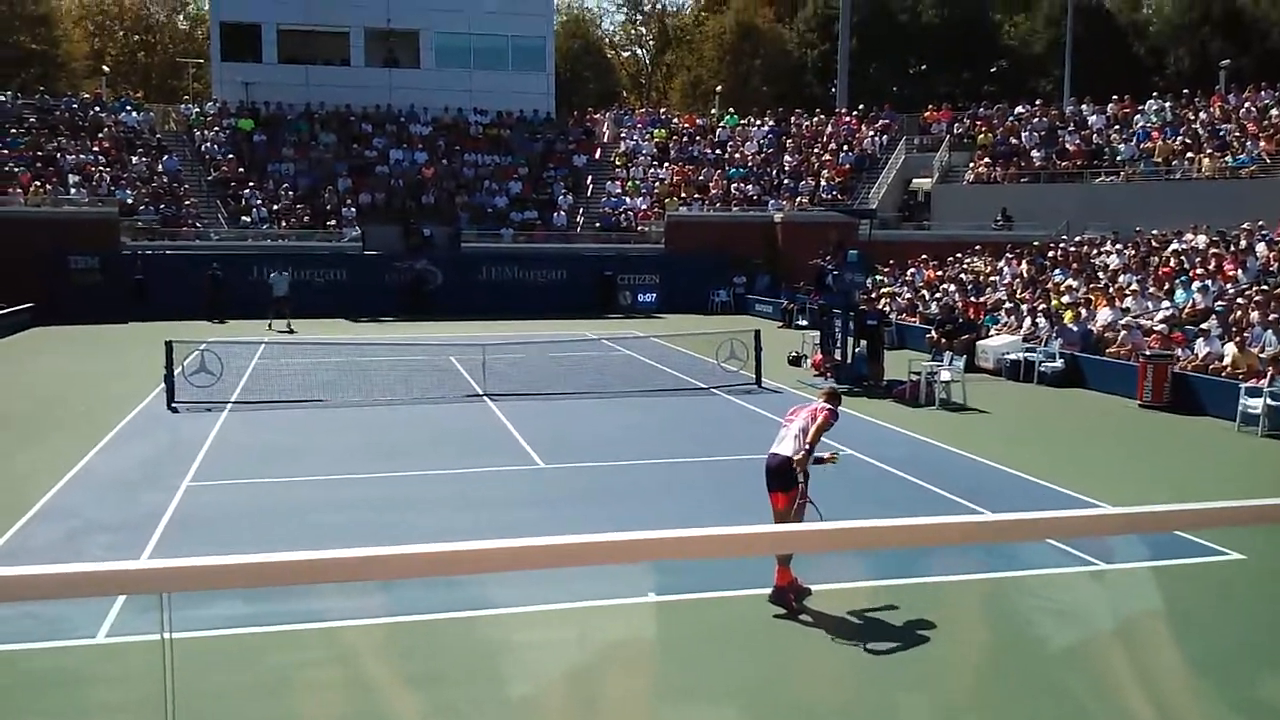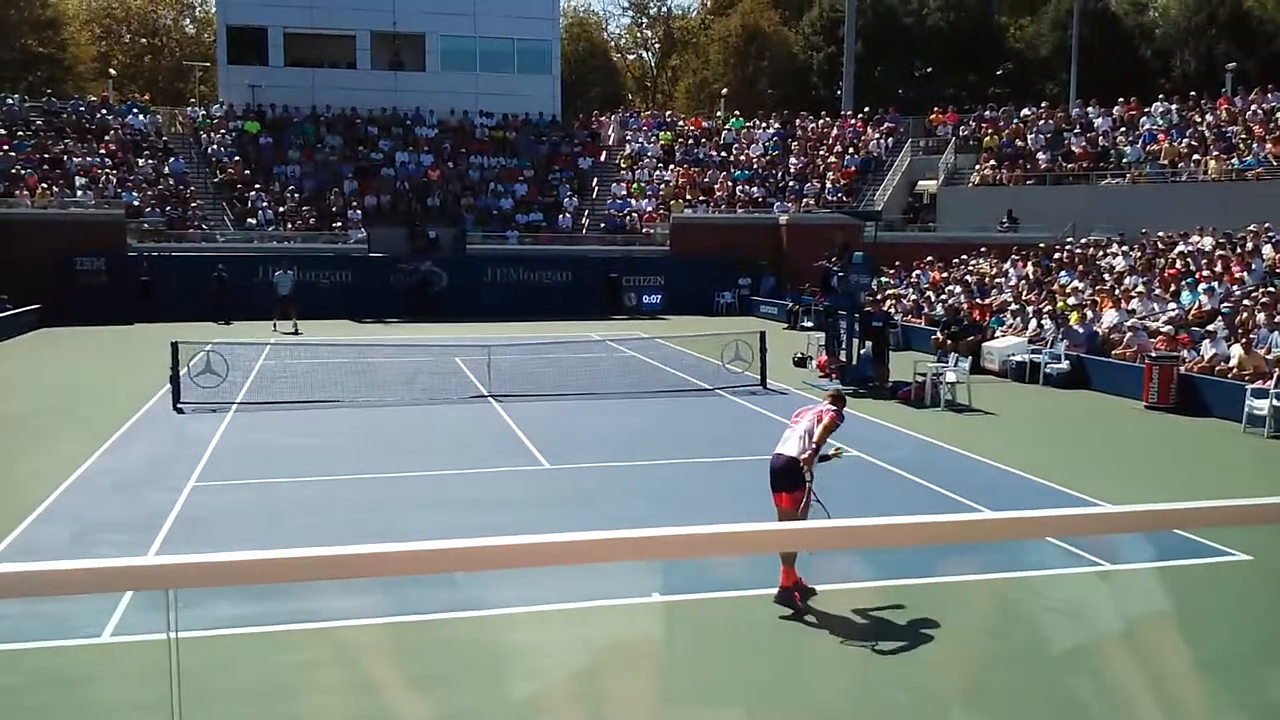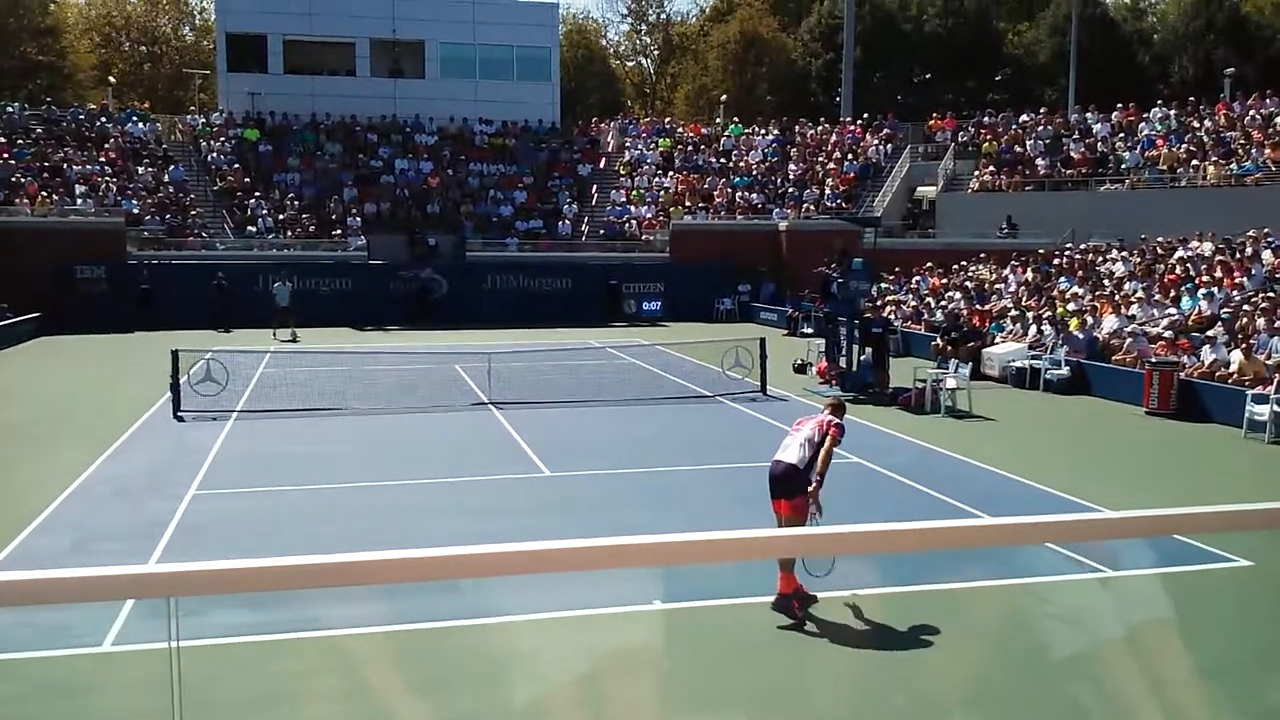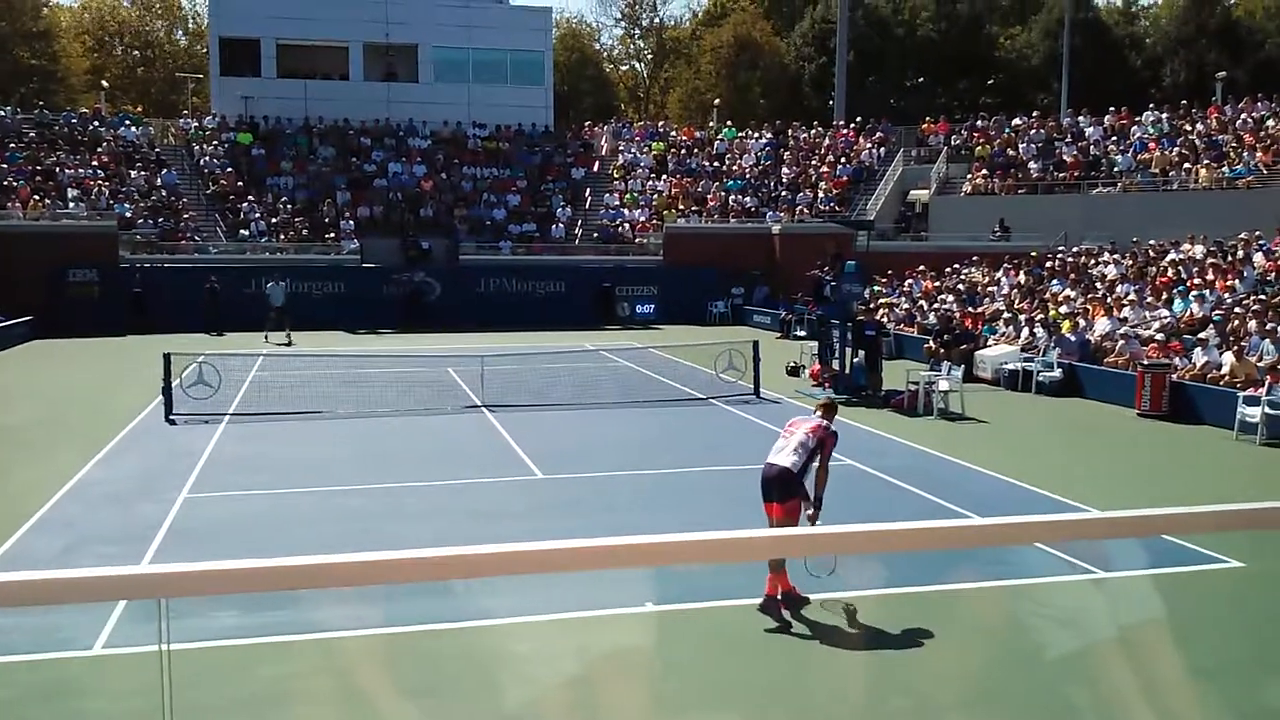
dt=0.2s
person 1, frame 1
left shoulder: (798, 409)
right shoulder: (829, 410)
right elbow: (818, 427)
left wrist: (819, 459)
right wrist: (807, 453)
left hip: (773, 460)
right hip: (789, 465)
left ankle: (787, 581)
right ankle: (780, 588)
person 1, frame 2
left shoulder: (803, 411)
right shoulder: (834, 412)
right elbow: (823, 428)
left wrist: (824, 456)
right wrist: (813, 453)
left hip: (777, 461)
right hip: (793, 465)
left ankle: (792, 581)
right ankle: (785, 588)
person 1, frame 3
left shoulder: (804, 420)
right shoulder: (836, 424)
right elbow: (825, 451)
left wrist: (812, 497)
right wrist: (818, 483)
left hip: (776, 468)
right hip: (793, 473)
left ankle: (793, 589)
right ankle: (783, 595)
person 1, frame 4
left shoulder: (795, 421)
right shoulder: (829, 432)
right elbow: (822, 469)
left wrist: (806, 501)
right wrist: (817, 504)
left hip: (768, 471)
right hip: (786, 477)
left ankle: (786, 591)
right ankle: (770, 597)
